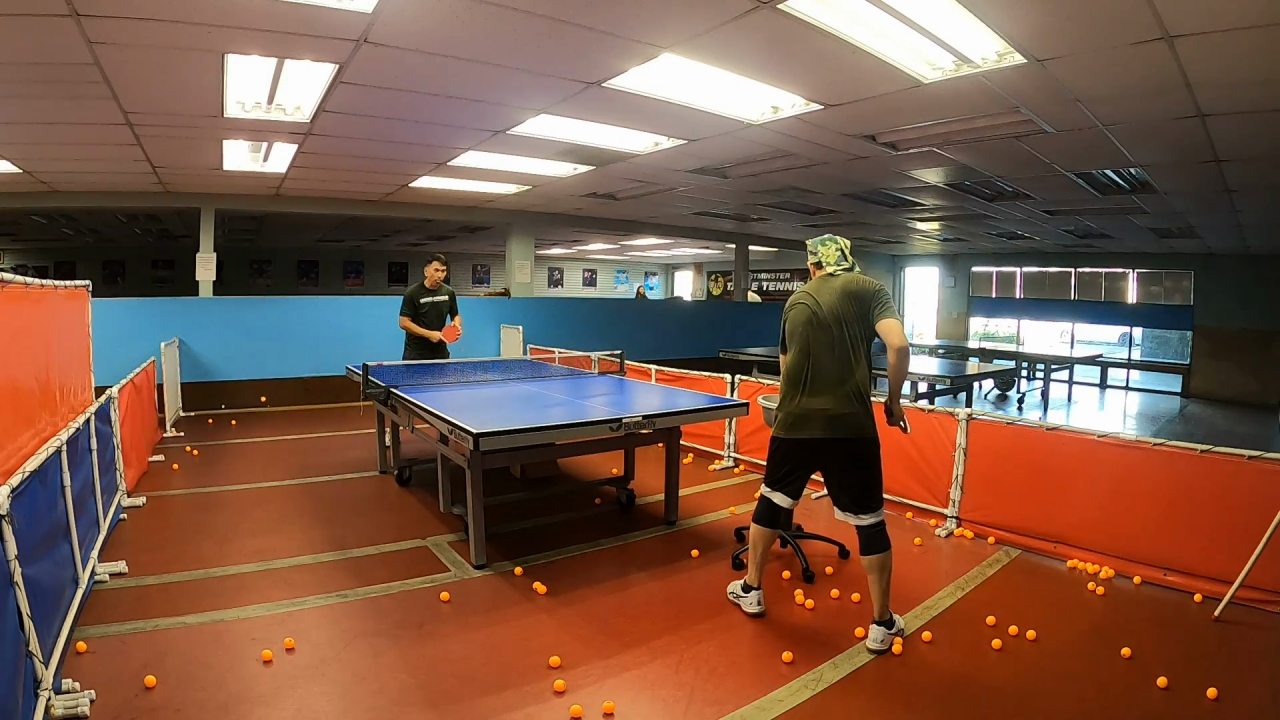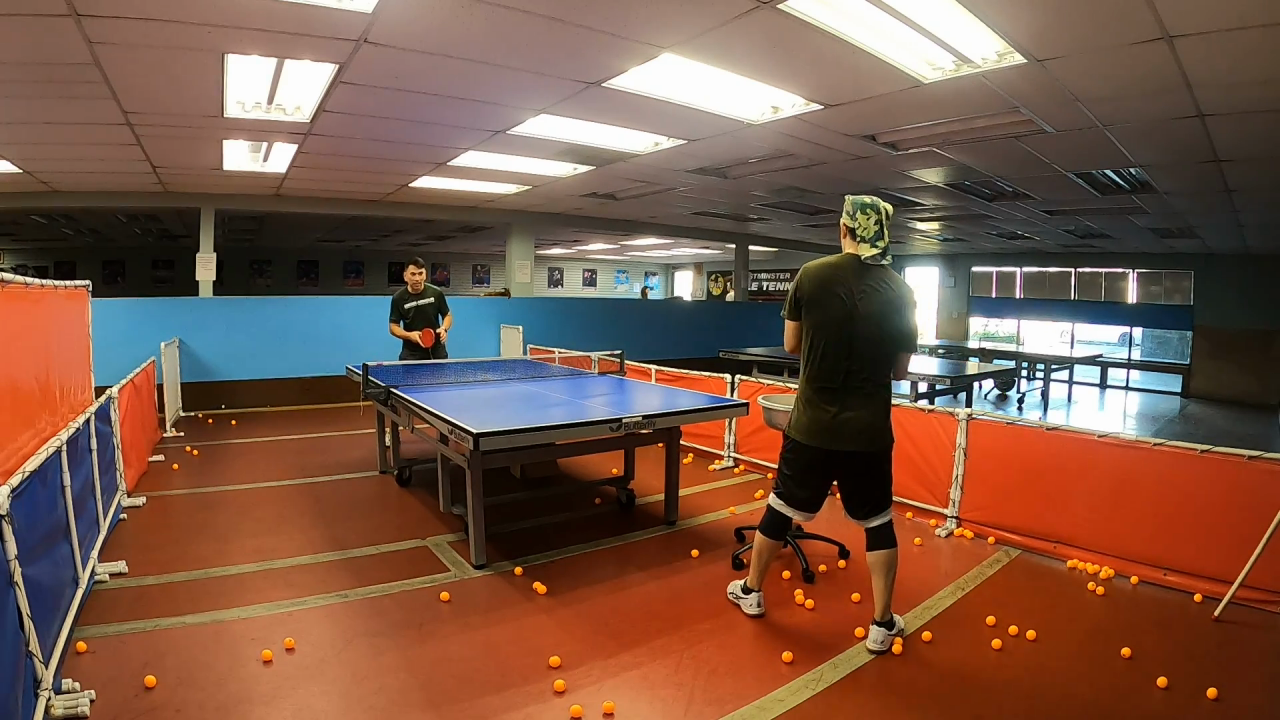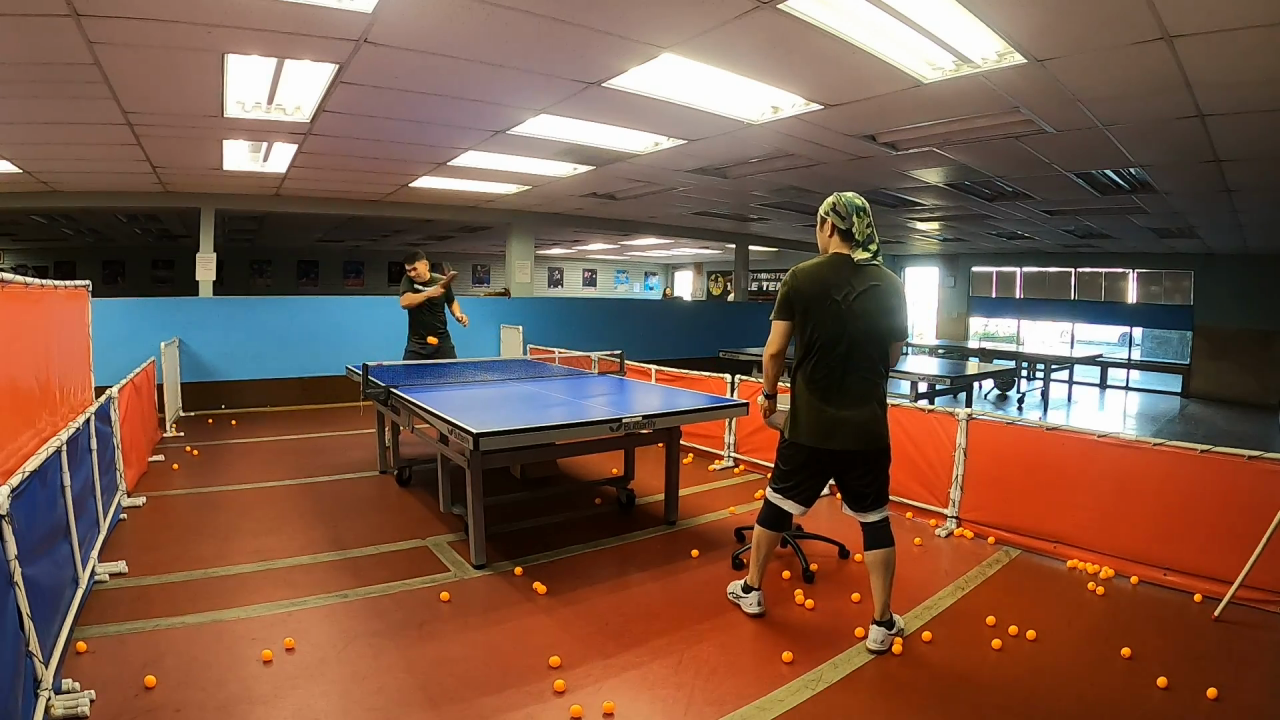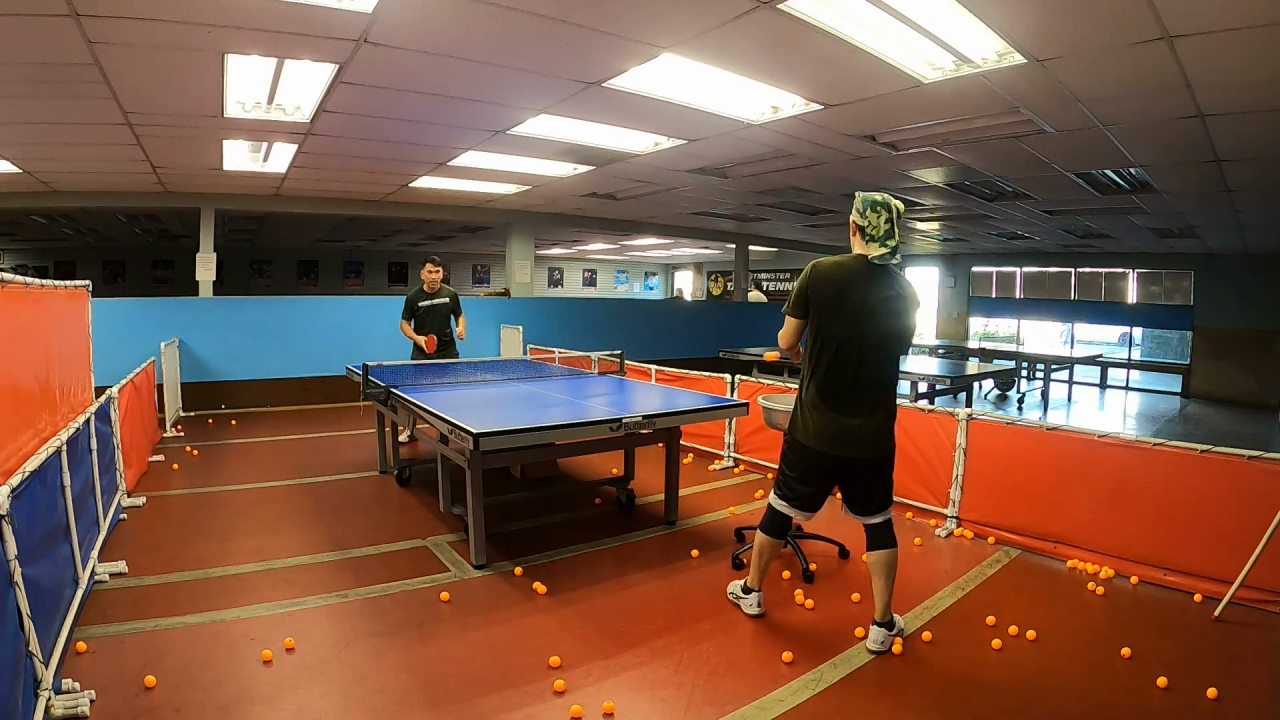
dt=1s
person 1, frame 1
left shoulder: (797, 299)
right shoulder: (868, 288)
right elbow: (898, 345)
right wrist: (893, 401)
left hip: (794, 420)
right hip: (849, 423)
left knee: (772, 500)
right knee: (870, 520)
left ankle: (751, 589)
right ankle: (882, 624)
person 1, frame 2
left shoulder: (810, 275)
right shoulder: (898, 291)
left elbow: (792, 344)
right elbow: (899, 370)
left hip: (812, 425)
right hip: (868, 431)
left knee: (783, 509)
right knee: (877, 523)
left ankle: (751, 591)
right ankle: (882, 625)
person 1, frame 3
left shoulder: (801, 278)
right shoulder: (890, 285)
left elbow: (775, 350)
right elbow: (892, 357)
left wrist: (768, 393)
left hip: (809, 423)
right hip: (866, 427)
left knee: (778, 504)
right knee: (874, 519)
left ankle: (751, 589)
right ankle: (882, 624)
person 1, frame 4
left shoulder: (819, 273)
right shoulder: (905, 295)
left elbow: (786, 342)
left hip: (814, 427)
right hip: (872, 435)
left knee: (782, 508)
right knee: (877, 522)
left ankle: (751, 591)
right ankle: (882, 625)
